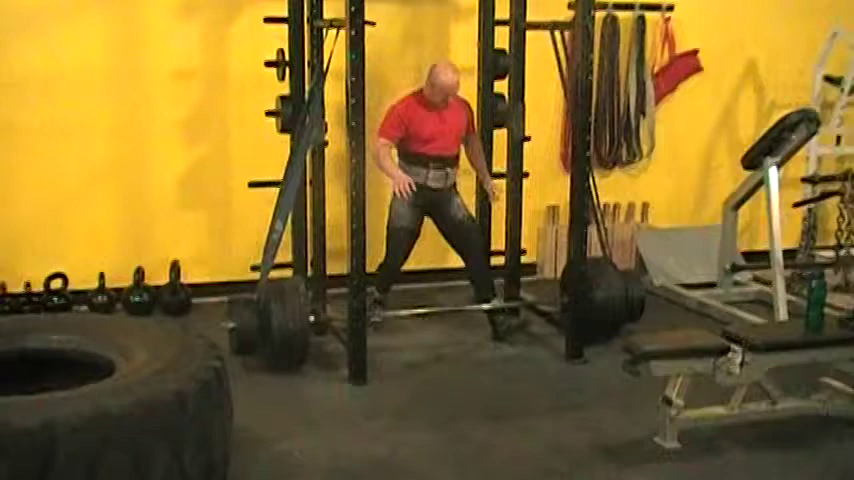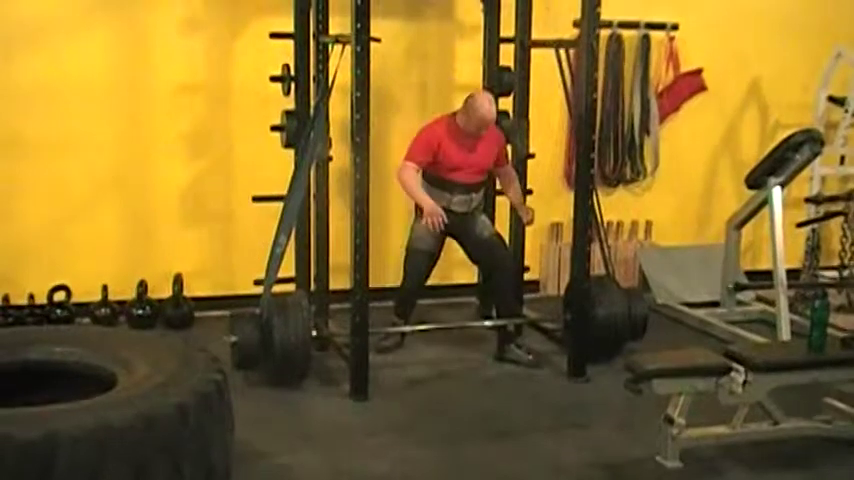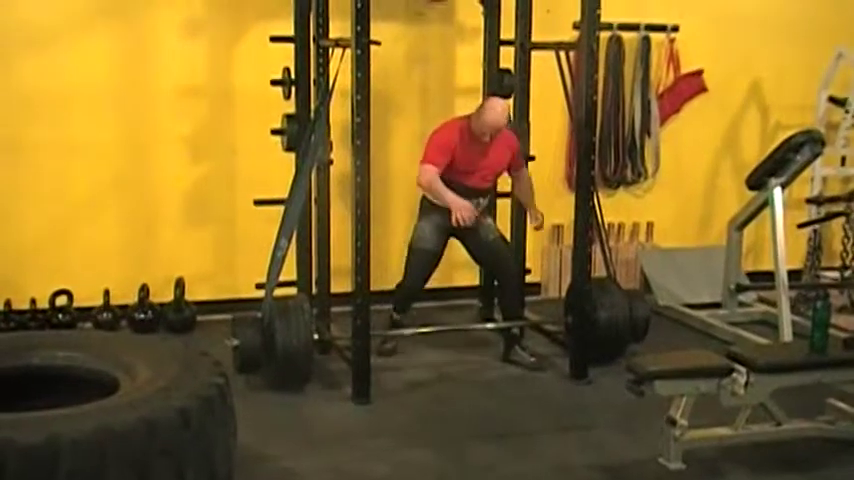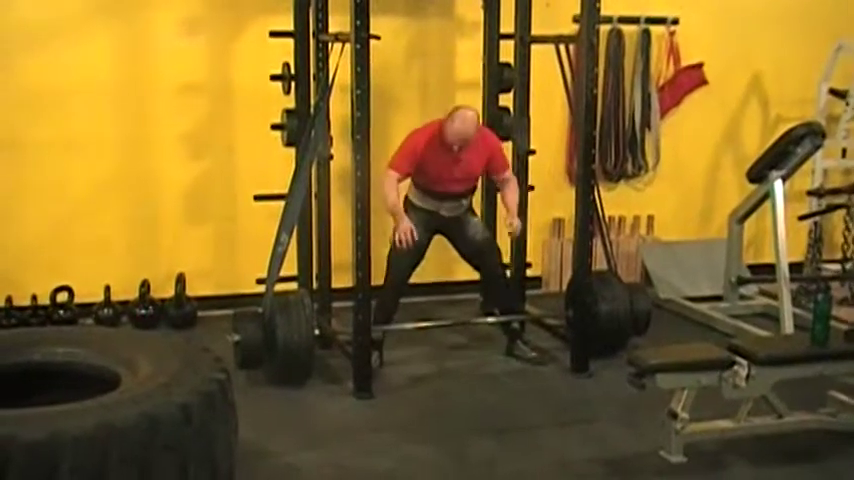
dt=0.4s
person 1, frame 1
left shoulder: (462, 108)
right shoulder: (404, 109)
left elbow: (471, 143)
right elbow: (381, 147)
left wrist: (485, 179)
right wrist: (395, 173)
left hip: (445, 190)
right hip: (411, 189)
left knee: (475, 248)
right knee: (396, 252)
left ankle: (497, 318)
right ankle: (376, 302)
person 1, frame 2
left shoulder: (495, 136)
right shoulder: (434, 133)
left elbow: (505, 172)
right elbow: (406, 172)
left wrist: (519, 205)
right wrist: (428, 205)
left hip: (471, 212)
right hip: (433, 212)
left knee: (505, 268)
right knee: (414, 275)
left ankle: (508, 341)
right ankle: (397, 329)
person 1, frame 3
left shoulder: (509, 141)
right shoulder: (449, 133)
left elbow: (519, 174)
right elbow: (425, 175)
left wrist: (531, 207)
right wrist: (453, 201)
left hip: (476, 214)
right hip: (439, 210)
left knee: (510, 271)
right knee: (415, 275)
left ankle: (514, 343)
right ankle: (393, 326)
person 1, frame 4
left shoulder: (488, 142)
right shoulder: (421, 139)
left elbow: (506, 179)
right elbow: (389, 179)
left wrist: (512, 213)
right wrist: (400, 218)
left hip: (461, 212)
right hip: (421, 211)
left knee: (494, 267)
right knee: (397, 272)
left ankle: (515, 337)
right ankle: (375, 343)
